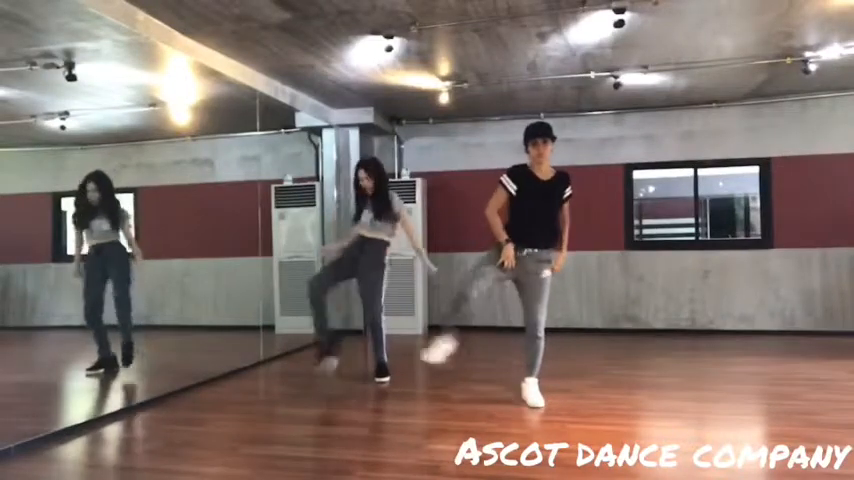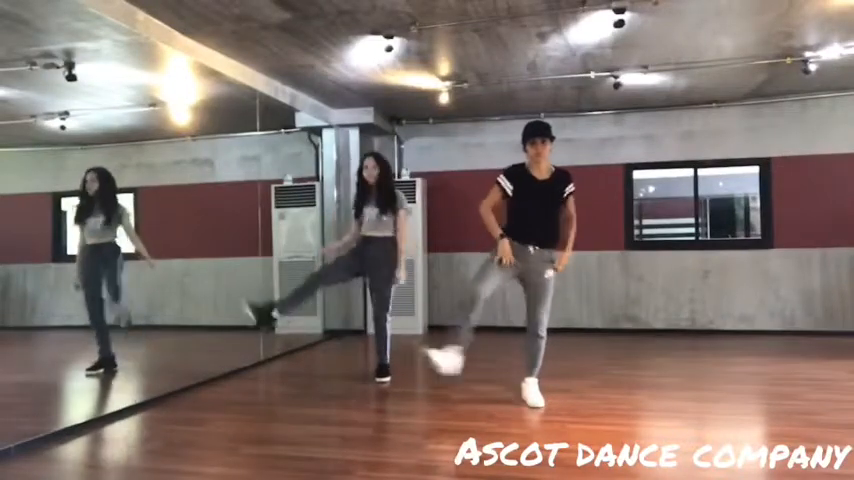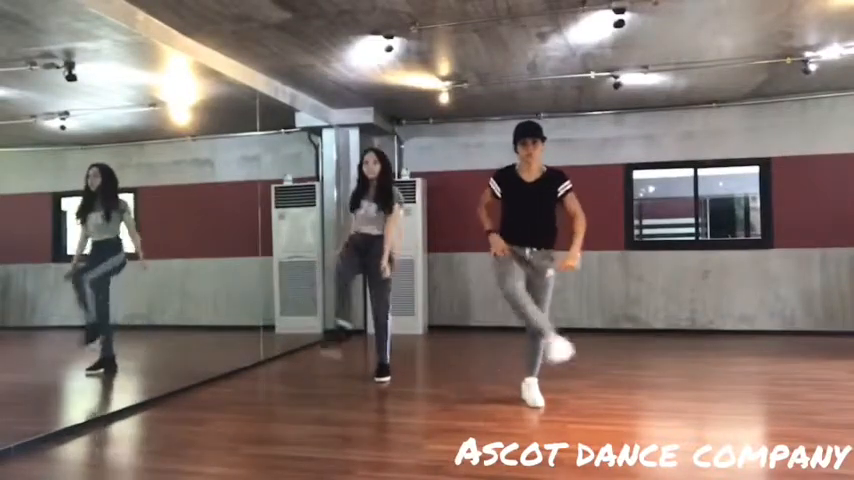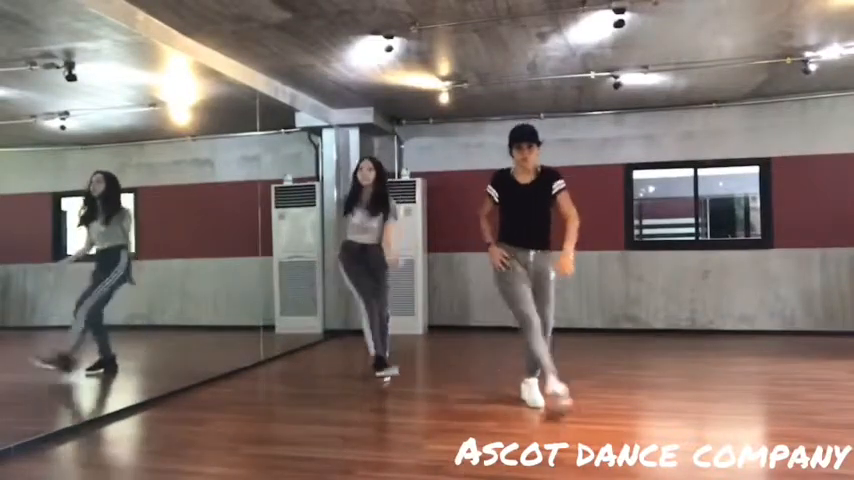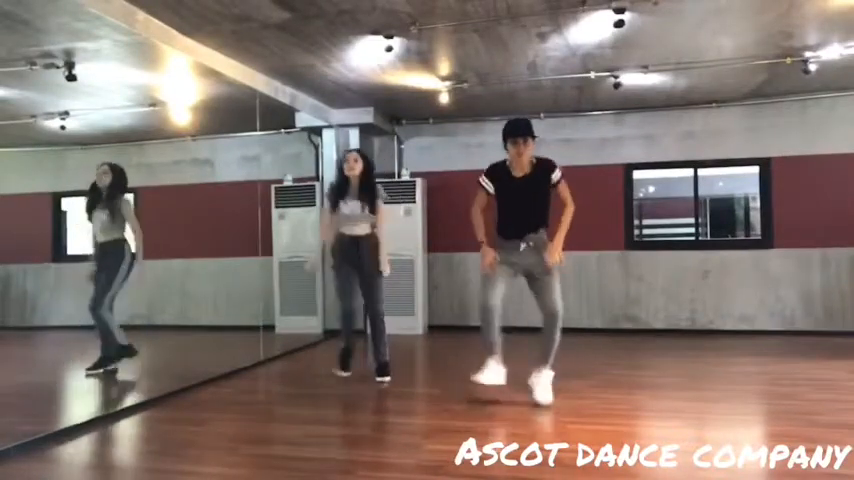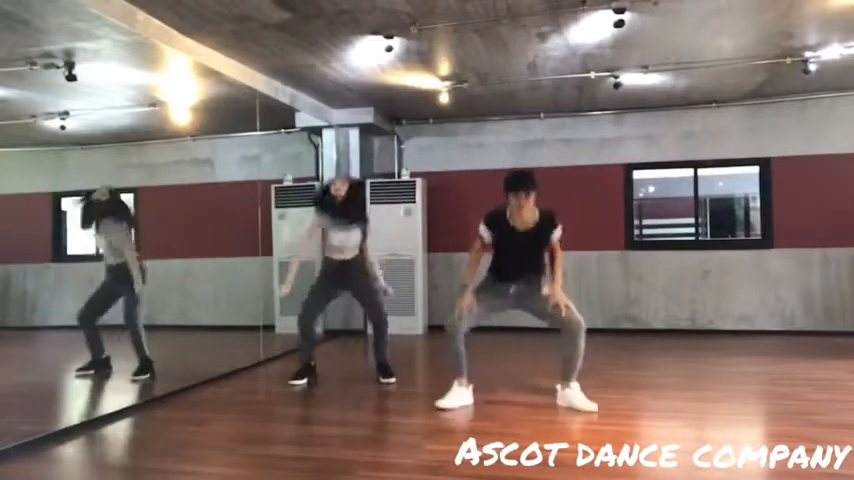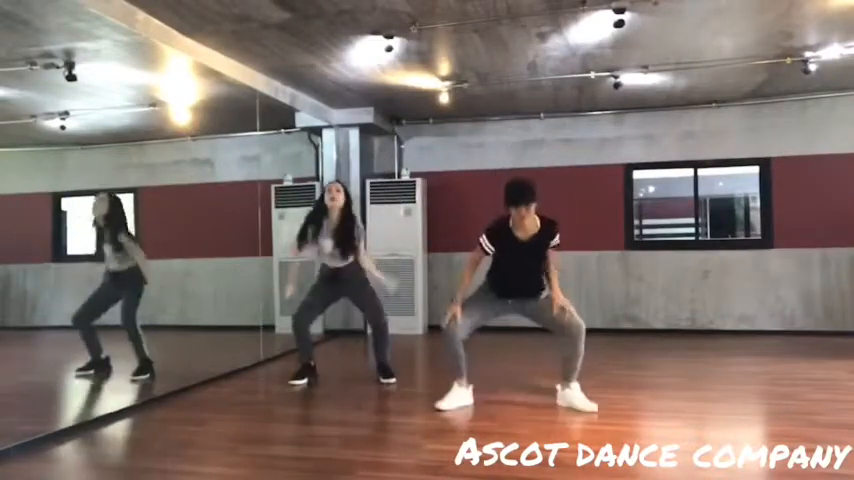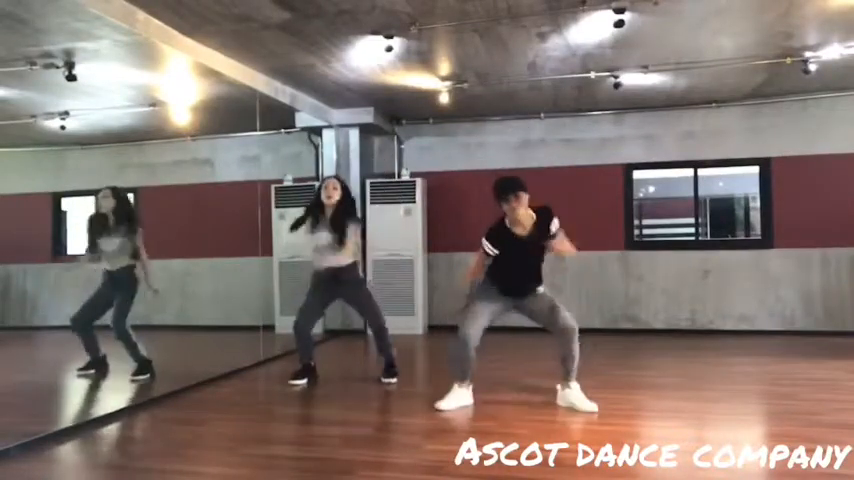
dt=0.2s
person 1, frame 1
left shoulder: (563, 181)
right shoulder: (515, 174)
left elbow: (564, 217)
right elbow: (491, 210)
left wrist: (563, 251)
right wrist: (506, 243)
left hip: (540, 258)
right hip: (511, 252)
left knee: (536, 324)
right knee: (465, 292)
left ankle: (531, 382)
right ankle: (446, 339)
person 1, frame 2
left shoulder: (563, 179)
right shoulder: (513, 174)
left elbow: (571, 217)
right elbow: (485, 208)
left wrist: (567, 250)
right wrist: (502, 239)
left hip: (544, 257)
right hip: (514, 251)
left knee: (538, 324)
right knee: (478, 293)
left ankle: (531, 381)
right ankle: (456, 350)
person 1, frame 3
left shoulder: (556, 179)
right shoulder: (503, 177)
left elbow: (578, 216)
right elbow: (482, 206)
left wrist: (575, 250)
right wrist: (492, 234)
left hip: (542, 256)
right hip: (510, 250)
left knee: (537, 322)
right knee: (512, 290)
left ankle: (530, 382)
right ankle: (553, 339)
person 1, frame 4
left shoulder: (551, 178)
right shoulder: (500, 180)
left elbow: (572, 217)
right elbow: (484, 216)
left wrist: (568, 251)
right wrist: (491, 246)
left hip: (541, 258)
right hip: (509, 256)
left knee: (543, 325)
right knee: (528, 316)
left ankle: (530, 382)
right ankle: (552, 377)
person 1, frame 5
left shoulder: (547, 169)
right shoulder: (495, 173)
left elbow: (568, 205)
right elbow: (477, 209)
left wrist: (557, 242)
right wrist: (483, 245)
left hip: (538, 248)
right hip: (504, 249)
left knee: (553, 311)
right knee: (489, 304)
left ankle: (542, 373)
right ankle: (495, 364)
person 1, frame 6
left shoulder: (548, 221)
right shoulder: (494, 221)
left elbow: (555, 253)
right elbow: (476, 253)
left wrist: (556, 286)
right wrist: (467, 289)
left hip: (532, 288)
right hip: (496, 287)
left knee: (575, 325)
right knee: (456, 326)
left ankle: (568, 389)
right ankle: (462, 388)
person 1, frame 7
left shoulder: (549, 229)
right shoulder: (496, 232)
left elbow: (549, 263)
right elbow: (473, 263)
left wrist: (556, 291)
right wrist: (457, 301)
left hip: (533, 296)
right hip: (493, 294)
left knee: (575, 327)
right knee: (452, 329)
left ankle: (568, 389)
right ankle: (462, 388)
person 1, frame 8
left shoulder: (545, 217)
right shoulder: (497, 234)
left elbow: (567, 249)
right elbow: (478, 267)
left wrist: (564, 247)
right wrist: (469, 301)
left hip: (531, 292)
right hip: (493, 291)
left knee: (568, 327)
right knee: (467, 335)
left ankle: (568, 389)
right ankle: (462, 389)
person 2, frame 1
left shoulder: (391, 201)
right shoulder: (363, 200)
left elbow: (410, 231)
left wrist: (424, 258)
right wrist: (339, 246)
left hip: (374, 254)
right hip: (355, 250)
left knee: (372, 311)
right knee: (316, 286)
left ankle: (380, 363)
right ankle: (327, 343)
person 2, frame 2
left shoulder: (395, 197)
right shoulder: (362, 197)
left elbow: (401, 233)
left wrist: (401, 266)
right wrist: (337, 246)
left hip: (383, 252)
right hip: (362, 249)
left knee: (380, 310)
right knee: (319, 277)
left ankle: (383, 364)
right ankle: (271, 314)
person 2, frame 3
left shoulder: (391, 194)
right shoulder: (358, 193)
left elbow: (391, 227)
left wrist: (385, 258)
right wrist: (343, 249)
left hip: (378, 248)
right hip: (356, 243)
left knee: (380, 308)
right knee: (343, 270)
left ankle: (383, 363)
right ankle: (342, 327)
person 2, frame 4
left shoulder: (386, 203)
right shoulder: (351, 199)
left elbow: (388, 235)
left wrist: (390, 252)
right wrist: (344, 253)
left hip: (374, 255)
right hip: (351, 253)
left knee: (381, 310)
right knee: (368, 301)
left ankle: (382, 359)
right ankle: (377, 357)
person 2, frame 5
left shoulder: (374, 191)
right shoulder: (336, 191)
left elbow: (380, 225)
right elbow: (327, 224)
left wrist: (383, 256)
left hip: (367, 248)
right hip: (343, 248)
left knee: (376, 307)
right knee: (348, 302)
left ankle: (382, 363)
right ankle: (347, 349)
person 2, frame 6
left shoulder: (359, 213)
right shoulder: (323, 213)
left elbow: (365, 249)
right elbow: (306, 245)
left wrist: (379, 277)
right wrist: (290, 277)
left hip: (356, 269)
right hip: (331, 270)
left knee: (379, 316)
right knee: (305, 317)
left ankle: (383, 365)
right ankle: (308, 366)
person 2, frame 7
left shoulder: (353, 225)
right shoulder: (315, 224)
left elbow: (362, 257)
right elbow: (300, 252)
left wrist: (381, 277)
right wrist: (290, 284)
left hip: (353, 276)
right hip: (327, 278)
left knee: (379, 320)
right knee: (299, 320)
left ankle: (383, 366)
right ankle: (307, 367)
person 2, frame 8
left shoulder: (349, 220)
right shoulder: (314, 219)
left elbow: (349, 250)
left wrist: (331, 259)
left hip: (349, 276)
right hip: (323, 278)
left knee: (377, 322)
right knee: (301, 324)
left ankle: (389, 364)
right ankle: (308, 367)
person 3, frame 1
left shoulder: (118, 212)
right shoulder: (82, 213)
left elbow: (130, 238)
right elbow: (79, 241)
left wrist: (137, 254)
right wrist: (77, 264)
left hip: (116, 255)
right hip: (93, 259)
left knee: (122, 301)
right knee: (91, 311)
left ankle: (127, 343)
right ankle: (106, 357)
person 3, frame 2
left shoulder: (116, 209)
right shoulder: (83, 210)
left elbow: (132, 235)
right elbow: (82, 242)
left wrist: (146, 256)
right wrist: (78, 272)
left hip: (110, 253)
right hip: (90, 257)
right knee: (94, 308)
right ankle: (106, 357)
person 3, frame 3
left shoulder: (119, 204)
right shoulder: (87, 207)
left elbow: (133, 231)
right elbow: (83, 238)
left wrist: (140, 256)
right wrist: (74, 263)
left hip: (113, 251)
right hip: (96, 253)
left knee: (82, 278)
left ankle: (93, 326)
right ankle: (107, 357)
person 3, frame 4
left shoulder: (121, 212)
right shoulder: (91, 214)
left elbow: (126, 241)
right elbow: (89, 245)
left wrist: (128, 268)
right wrist: (70, 259)
left hip: (117, 261)
right hip: (103, 263)
left knee: (85, 306)
right knee: (92, 310)
left ankle: (68, 356)
right ankle: (107, 359)
person 3, frame 5
left shoulder: (119, 202)
right shoulder: (96, 204)
left elbow: (137, 230)
left wrist: (138, 257)
right wrist: (96, 267)
left hip: (118, 255)
right hip: (102, 258)
left knee: (101, 307)
right knee: (98, 308)
left ankle: (124, 347)
right ankle: (109, 357)
person 3, frame 6
left shoulder: (110, 223)
right shoulder: (102, 222)
left elbow: (129, 251)
left wrist: (138, 281)
left hip: (126, 275)
right hip: (114, 275)
left knee: (130, 318)
right knee: (85, 316)
left ankle: (145, 364)
right ankle: (100, 361)
person 3, frame 7
left shoulder: (118, 234)
right shoulder: (103, 231)
left elbow: (140, 257)
left wrist: (144, 283)
left hip: (130, 281)
right hip: (111, 280)
left knee: (128, 321)
right knee: (80, 319)
left ankle: (145, 363)
right ankle: (100, 361)
person 3, frame 8
left shoulder: (130, 229)
right shoulder: (98, 227)
left elbow: (142, 255)
right elbow: (95, 255)
left wrist: (147, 282)
left hip: (126, 280)
right hip: (109, 281)
left knee: (119, 325)
right knee: (79, 321)
left ankle: (144, 363)
right ankle: (98, 360)
